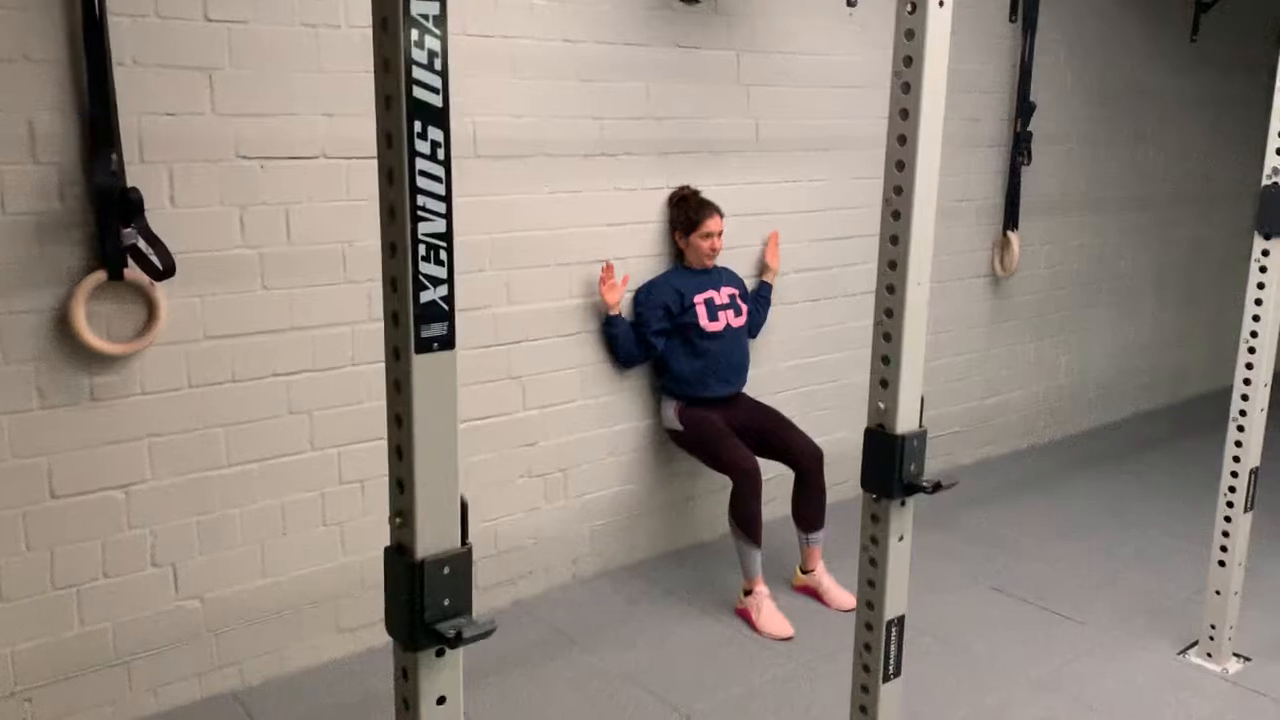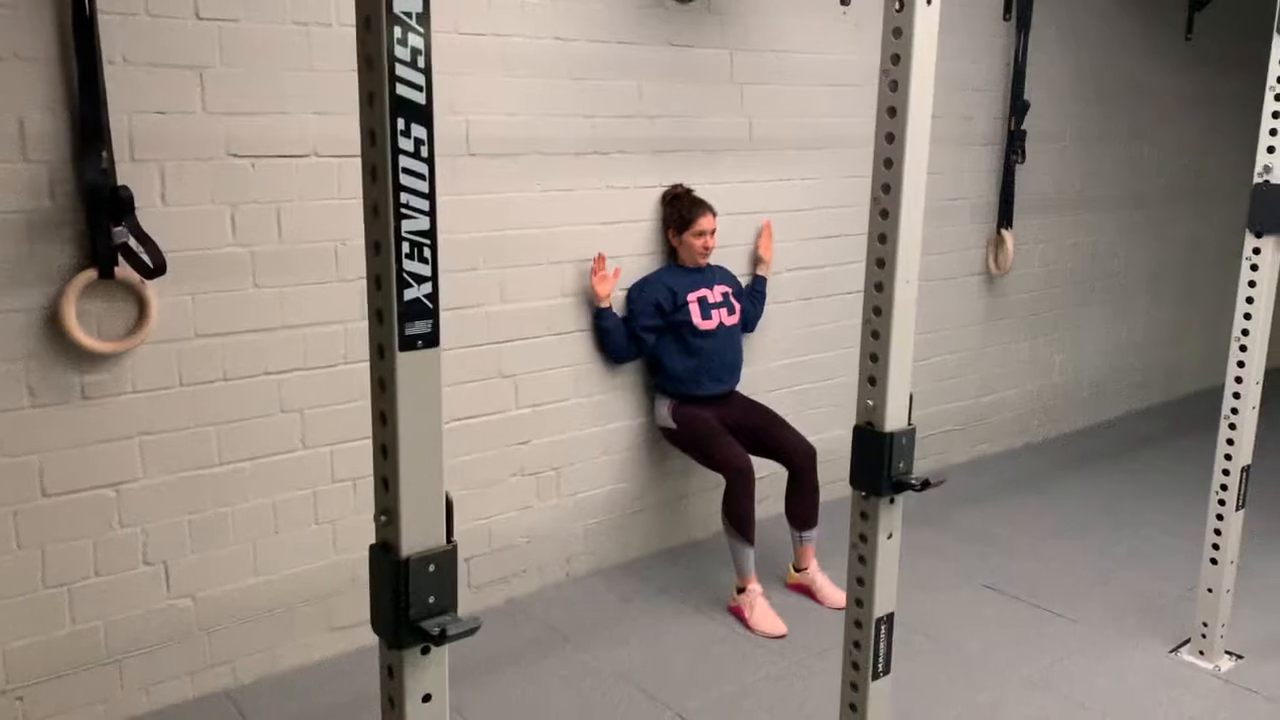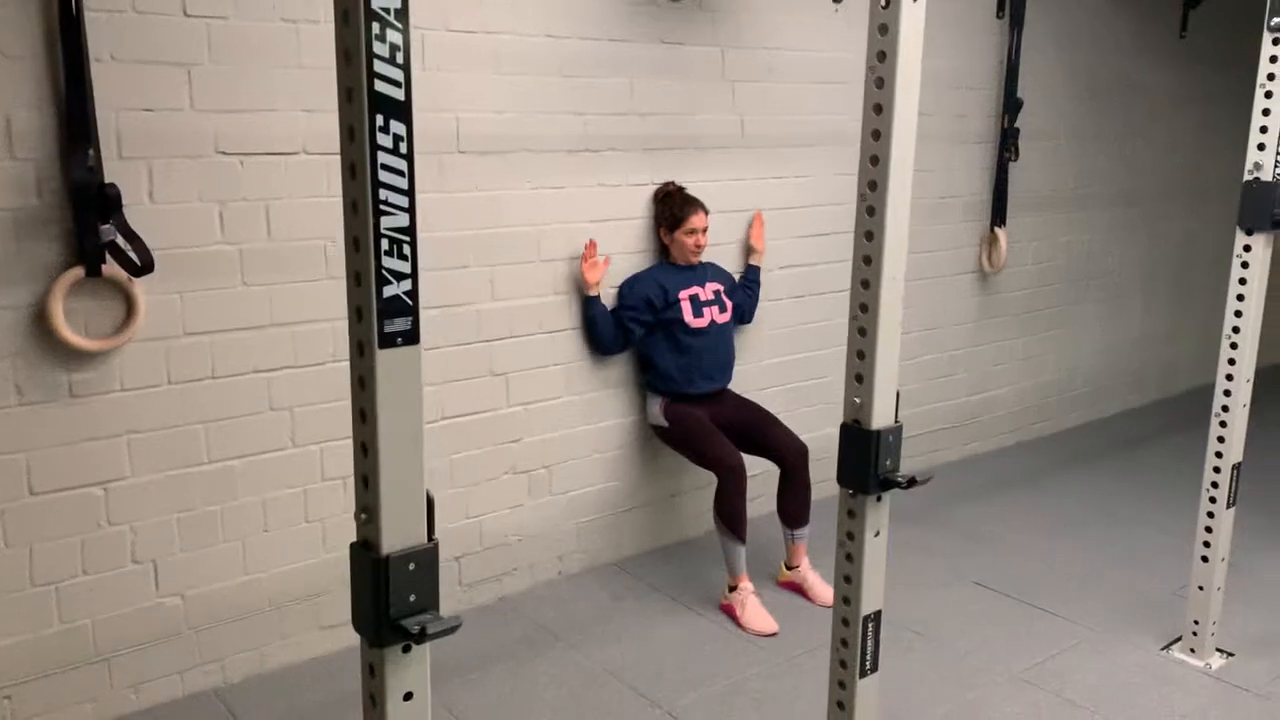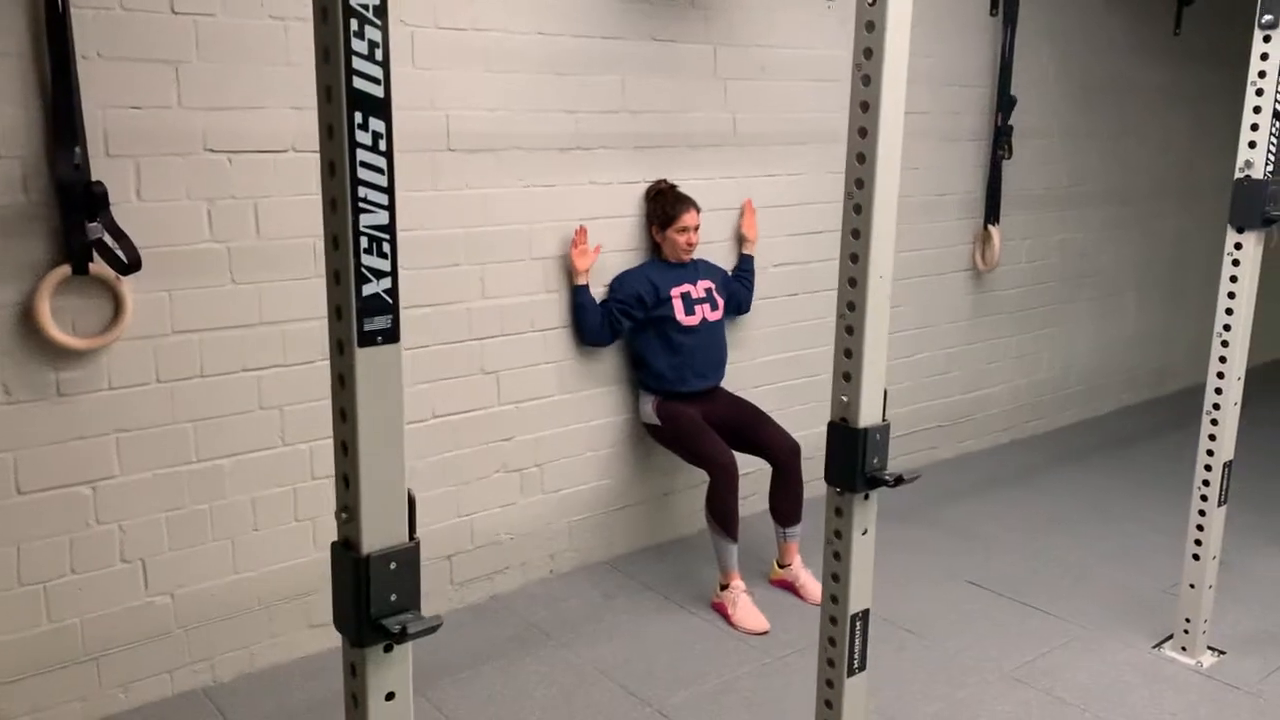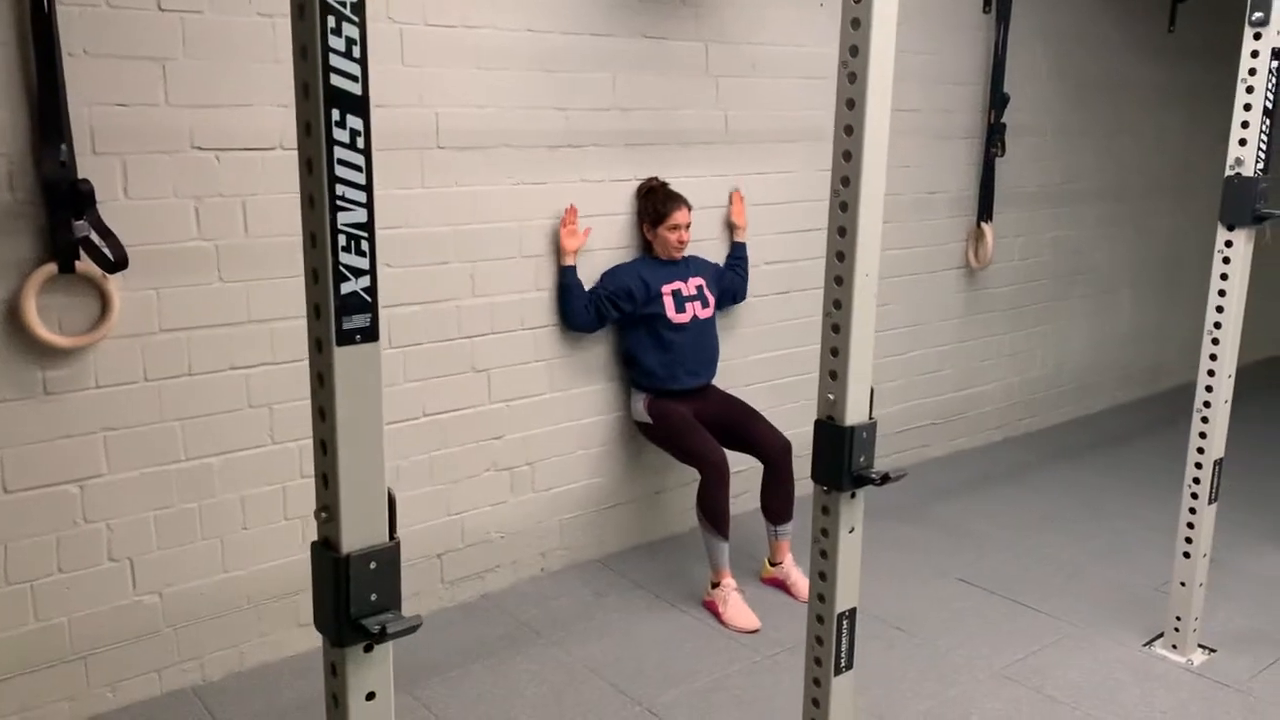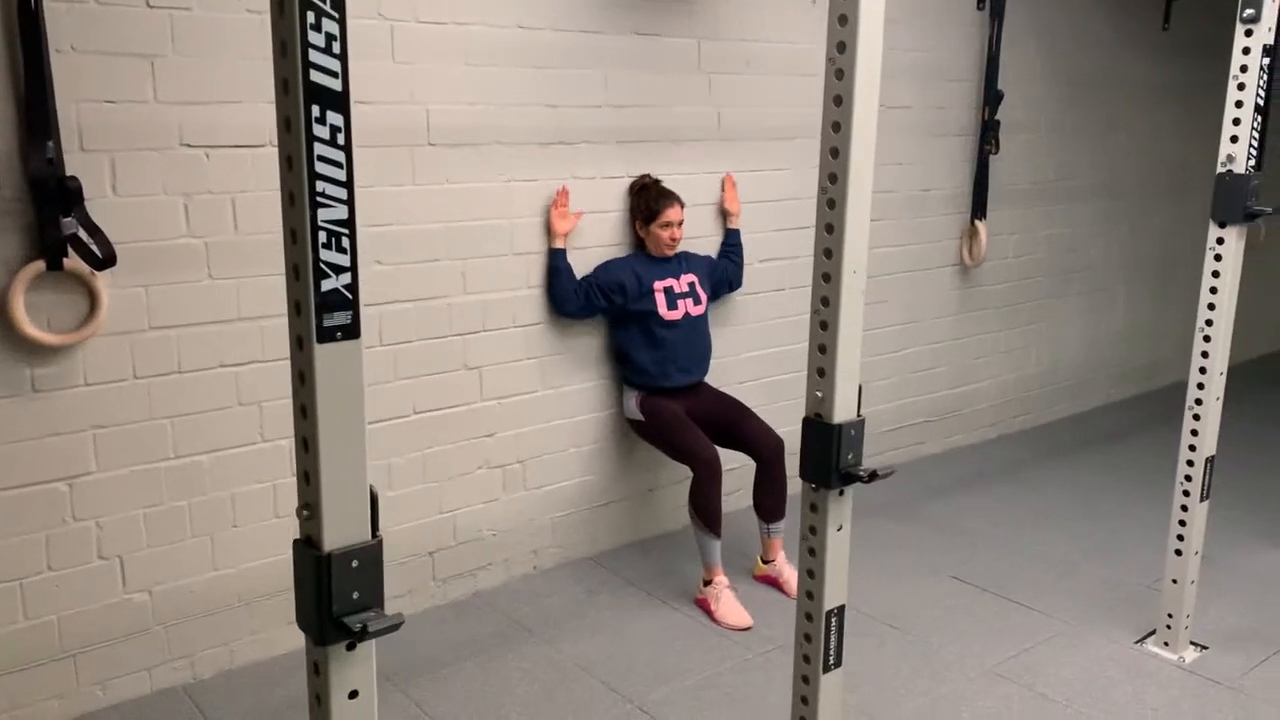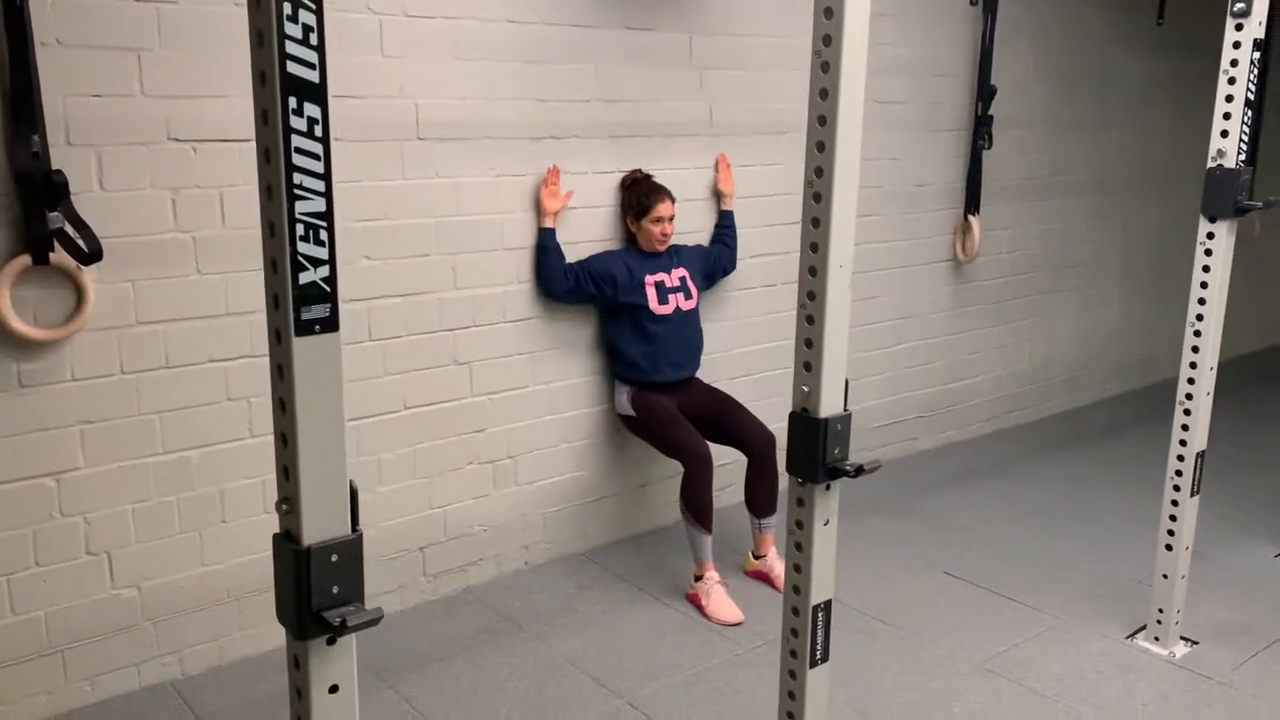
dt=0.2s
person 1, frame 1
left shoulder: (729, 280)
right shoulder: (663, 291)
right elbow: (633, 353)
left wrist: (768, 275)
right wrist: (614, 312)
left hip: (735, 401)
right hip: (689, 410)
left knee: (809, 456)
right knee: (746, 470)
left ankle: (811, 570)
right ankle: (754, 594)
person 1, frame 2
left shoulder: (723, 278)
right shoulder: (656, 289)
left elbow: (746, 321)
right elbow: (624, 349)
left wrist: (762, 268)
right wrist: (604, 303)
left hip: (729, 399)
right hip: (683, 408)
left knee: (803, 454)
right knee: (739, 468)
left ankle: (804, 568)
right ankle: (747, 593)
person 1, frame 3
left shoulder: (716, 276)
right shoulder: (648, 286)
left elbow: (743, 312)
right elbow: (610, 341)
left wrist: (755, 257)
right wrist: (593, 292)
left hip: (721, 398)
right hip: (674, 407)
left knee: (794, 452)
right knee: (731, 467)
left ankle: (796, 566)
right ankle: (738, 591)
person 1, frame 4
left shoulder: (709, 272)
right shoulder: (640, 283)
left elbow: (740, 302)
right elbow: (597, 331)
left wrist: (747, 246)
right wrist: (580, 279)
left hip: (713, 396)
right hip: (666, 405)
left knee: (786, 450)
right knee: (722, 465)
left ankle: (788, 564)
right ankle: (730, 589)
person 1, frame 5
left shoulder: (701, 269)
right shoulder: (630, 278)
left elbow: (735, 290)
right elbow: (582, 316)
left wrist: (738, 234)
right wrist: (568, 259)
left hip: (705, 393)
right hip: (657, 402)
left knee: (778, 448)
right knee: (714, 463)
left ankle: (779, 562)
right ankle: (722, 587)
person 1, frame 6
left shoulder: (694, 265)
right shoulder: (623, 274)
left elbow: (731, 276)
right elbow: (570, 301)
left wrist: (732, 220)
right wrist: (559, 242)
left hip: (697, 390)
right hip: (650, 399)
left knee: (770, 445)
right knee: (706, 460)
left ankle: (772, 560)
right ankle: (713, 584)
person 1, frame 7
left shoulder: (687, 258)
right shoulder: (614, 268)
left elbow: (726, 258)
right elbow: (558, 283)
left wrist: (726, 202)
right wrist: (548, 221)
left hip: (689, 387)
right hip: (641, 395)
left knee: (762, 441)
right knee: (697, 456)
left ankle: (764, 555)
right ankle: (704, 580)
